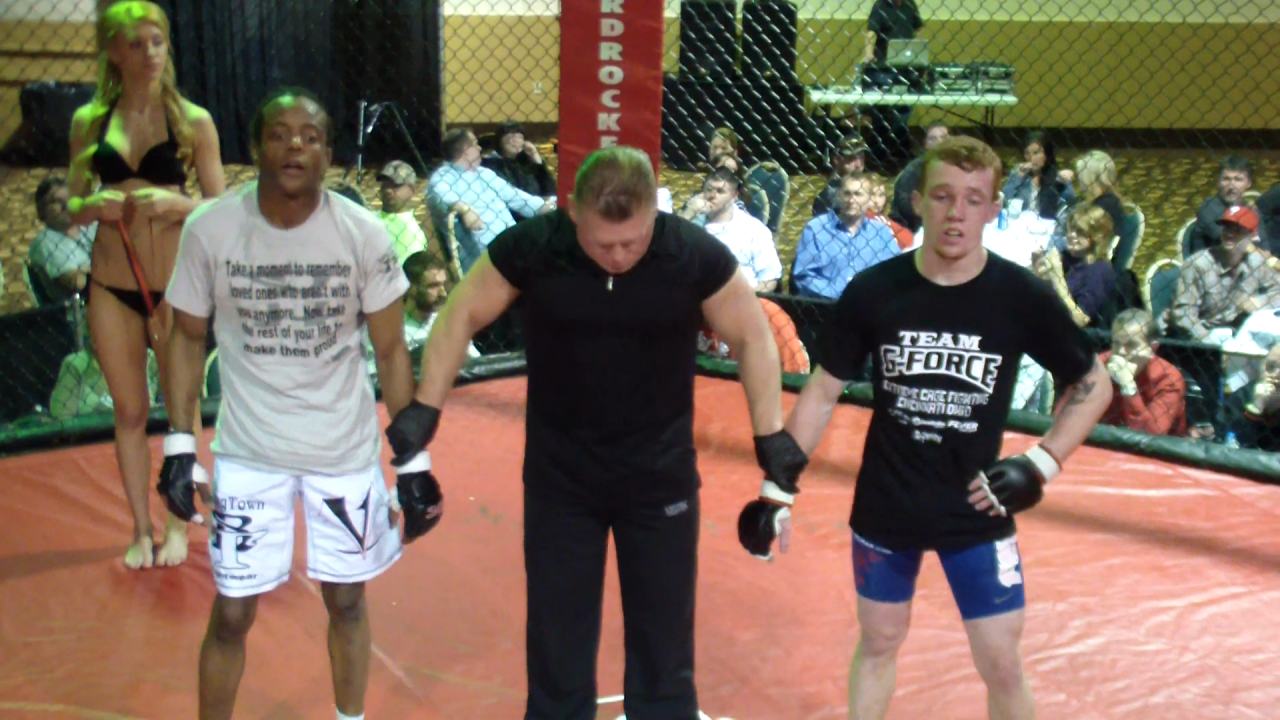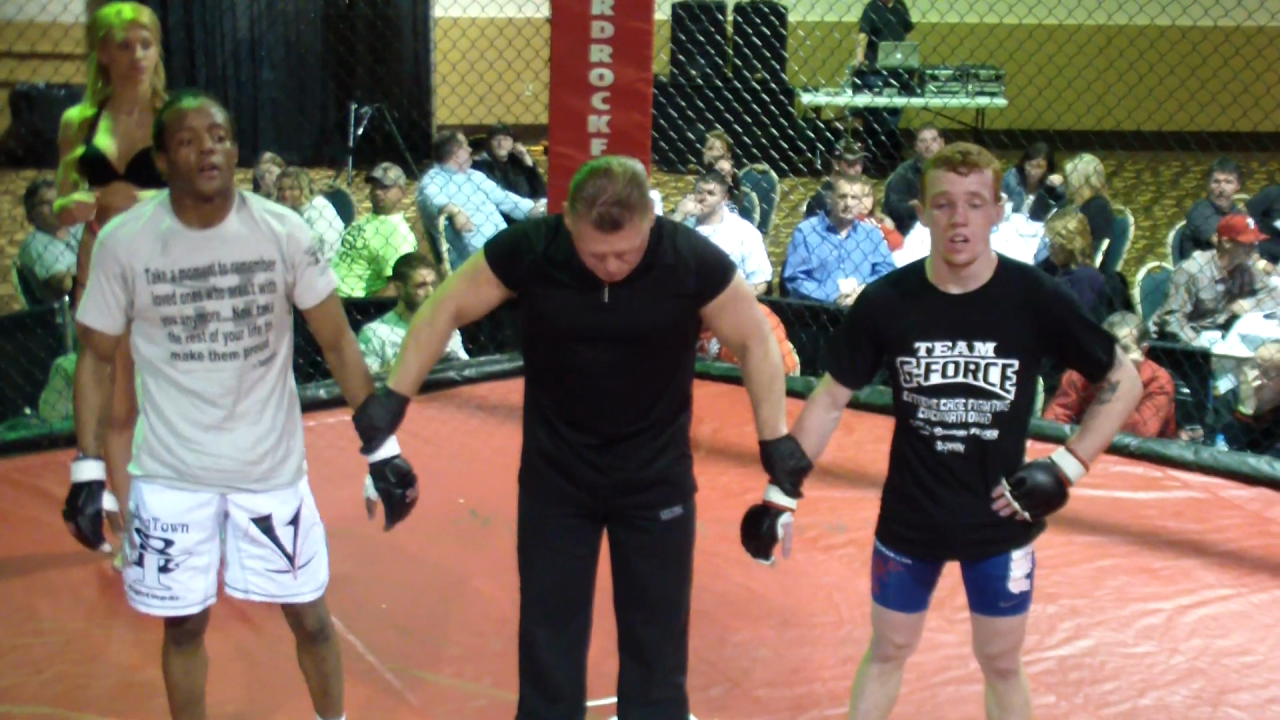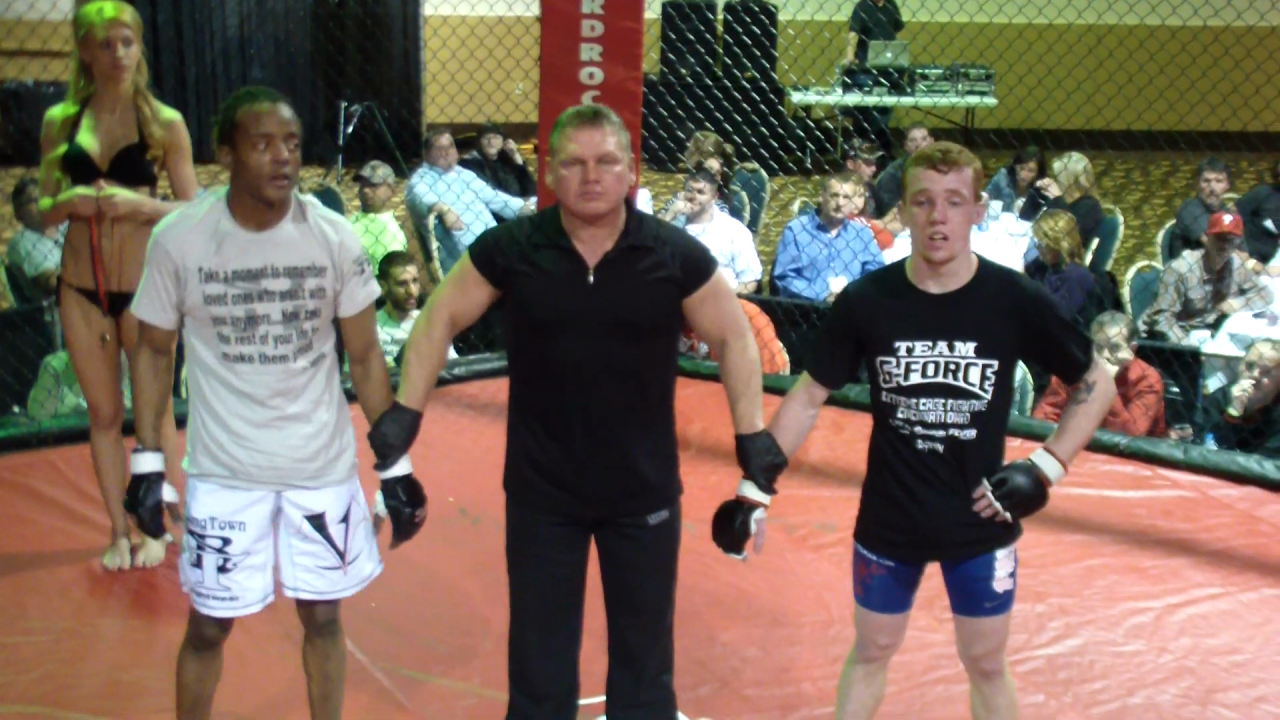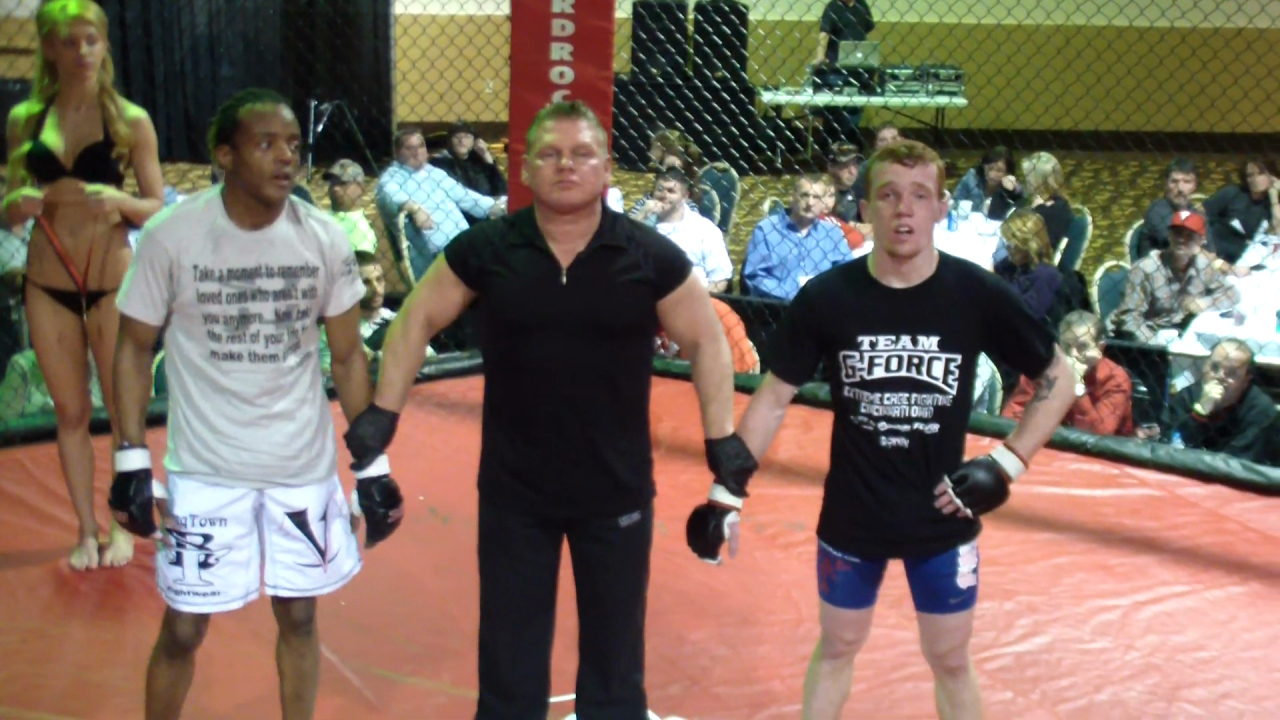
dt=0.7s
person 1, frame 1
left shoulder: (363, 234)
right shoulder: (209, 228)
left elbow: (392, 350)
right elbow: (188, 337)
left wrist: (412, 459)
right wrist: (178, 445)
left hip: (344, 450)
right hip: (248, 452)
left knee: (345, 598)
right knee: (231, 613)
person 1, frame 2
left shoulder: (283, 231)
right shoulder: (122, 242)
left elbow: (338, 342)
right elbow: (98, 358)
left wrist: (382, 446)
right wrist: (88, 469)
left hip: (272, 466)
right hip: (171, 472)
left knee: (309, 615)
right knee: (183, 623)
person 1, frame 3
left shoulder: (335, 237)
right shoulder: (177, 238)
left elbow: (364, 356)
right elbow: (153, 351)
left wrist: (395, 464)
right wrist: (146, 463)
left hip: (323, 465)
right hip: (223, 470)
left knee: (322, 616)
right knee: (209, 624)
person 1, frame 4
left shoulder: (324, 239)
right shoulder: (169, 235)
left elbow: (348, 356)
right elbow: (133, 348)
left wrist: (372, 465)
right wrist: (132, 459)
left hip: (302, 465)
right hip: (204, 468)
left knee: (298, 616)
right knee: (182, 629)
person 2, frame 1
left shoulder: (696, 254)
right shoulder: (530, 247)
left elbow: (753, 339)
right elbow: (459, 318)
left wrist: (772, 436)
right wrist: (425, 410)
left hip: (661, 479)
right hip: (559, 479)
left knee: (663, 638)
right knee: (557, 640)
person 2, frame 2
left shoulder: (694, 260)
right shoulder: (526, 249)
left elbow: (755, 342)
right elbow: (443, 311)
left wrist: (776, 440)
right wrist: (393, 397)
left hip: (656, 481)
right hip: (554, 479)
left knee: (657, 641)
right knee: (548, 641)
person 2, frame 3
left shoulder: (677, 255)
right shoulder: (509, 248)
left elbow: (734, 339)
right elbow: (439, 321)
left wrist: (752, 436)
right wrist: (405, 413)
left hip: (645, 488)
right hip: (541, 488)
left knee: (644, 642)
right knee: (540, 647)
person 2, frame 4
left shoulder: (652, 256)
right shoulder: (484, 249)
left elbow: (706, 343)
right elbow: (415, 322)
left wrist: (722, 442)
right wrist: (381, 415)
left hip: (617, 490)
right hip: (513, 490)
left knee: (614, 646)
right knee: (510, 649)
person 3, frame 1
left shoulder: (1021, 295)
right shoulder: (872, 291)
left elbow: (1095, 384)
right elbow: (823, 392)
left wrist: (1039, 464)
right wrist: (778, 489)
left hip: (977, 513)
right hip: (885, 509)
left knee: (1002, 665)
right knee: (878, 644)
person 3, frame 2
left shoulder: (1035, 297)
right shoulder: (884, 300)
left elbow: (1123, 381)
right elbow: (829, 399)
left wrist: (1066, 467)
right wrist: (782, 493)
left hip: (999, 520)
right hip: (907, 516)
left knee: (1000, 662)
right knee: (887, 651)
person 3, frame 3
left shoulder: (1016, 299)
right shoulder: (864, 300)
left elbow: (1096, 383)
right elbow: (809, 397)
left wrist: (1045, 468)
right wrist: (755, 490)
left hip: (980, 521)
right hip: (887, 519)
left knee: (986, 663)
right knee: (871, 651)
person 3, frame 4
left shoulder: (978, 294)
right shoulder: (825, 296)
left elbow: (1059, 379)
right elbow: (773, 397)
left wrist: (1005, 464)
right wrist: (728, 492)
left hip: (943, 519)
right hip: (850, 515)
left knee: (950, 660)
right knee: (837, 646)
person 4, frame 1
left shoulder: (193, 120)
right shoulder: (88, 120)
right elbow: (72, 205)
left wrist: (174, 202)
right wrist: (94, 205)
left hip: (176, 282)
right hip: (110, 285)
left knee: (181, 410)
right knee: (129, 412)
left ankle: (177, 525)
right ankle: (141, 530)
person 4, frame 2
right shoulder: (77, 122)
right elbow: (59, 208)
left wrist: (158, 203)
right wrist: (73, 207)
right knee: (115, 414)
right ankle: (126, 526)
person 4, frame 3
left shoulder: (164, 121)
right shoulder: (59, 120)
right elbow: (43, 210)
left wrist: (137, 203)
right wrist: (67, 202)
left hip: (146, 283)
right hip: (81, 286)
left knee: (155, 411)
right knee: (103, 414)
right ankle: (117, 531)
person 4, frame 4
left shoulder: (130, 119)
left elbow: (159, 208)
left wrist: (118, 200)
left hip: (113, 282)
right hip: (47, 284)
left knee: (123, 410)
right knee: (70, 413)
left ankle: (122, 525)
right ankle: (86, 529)
